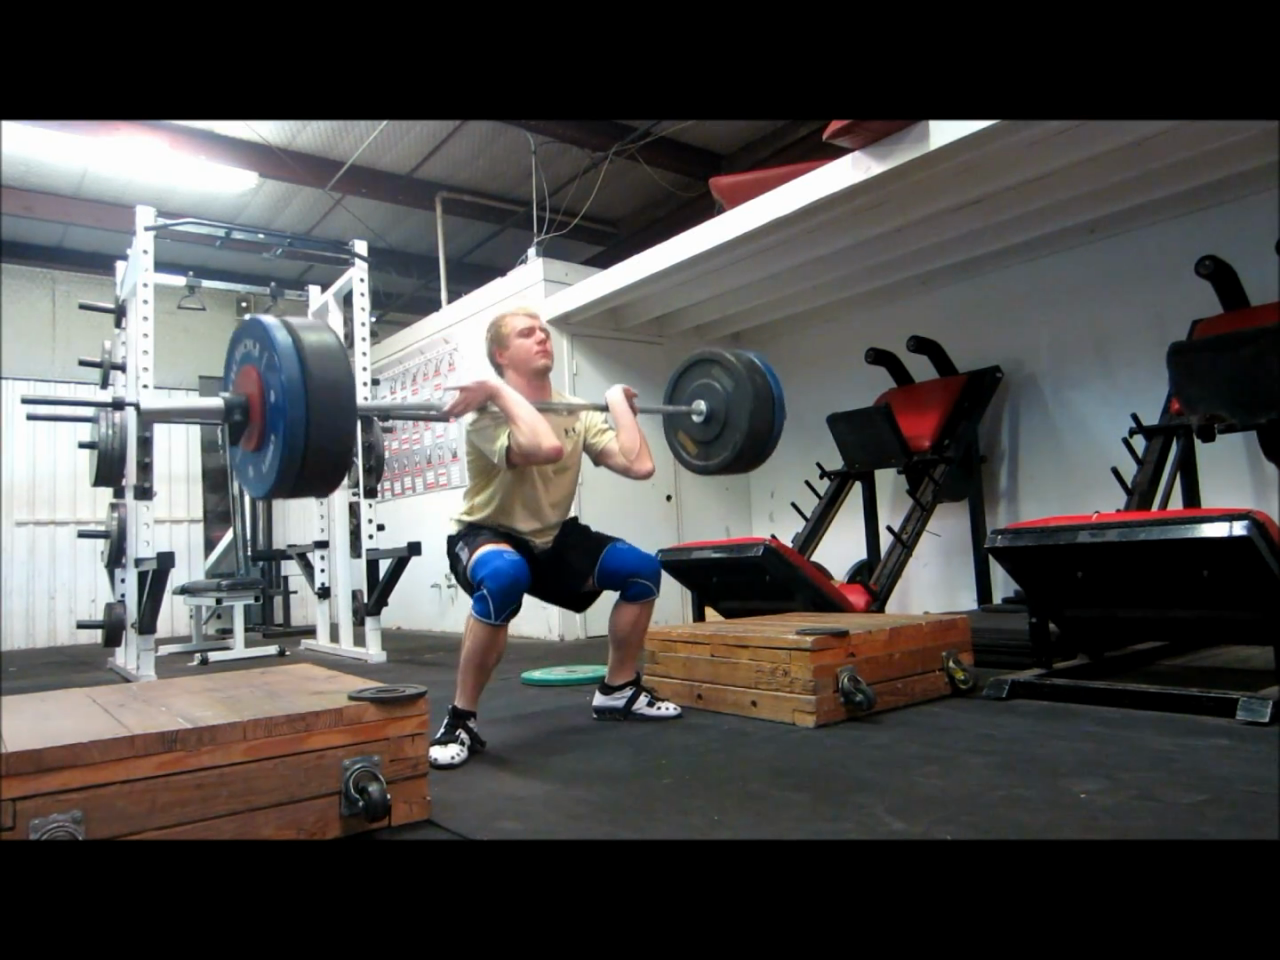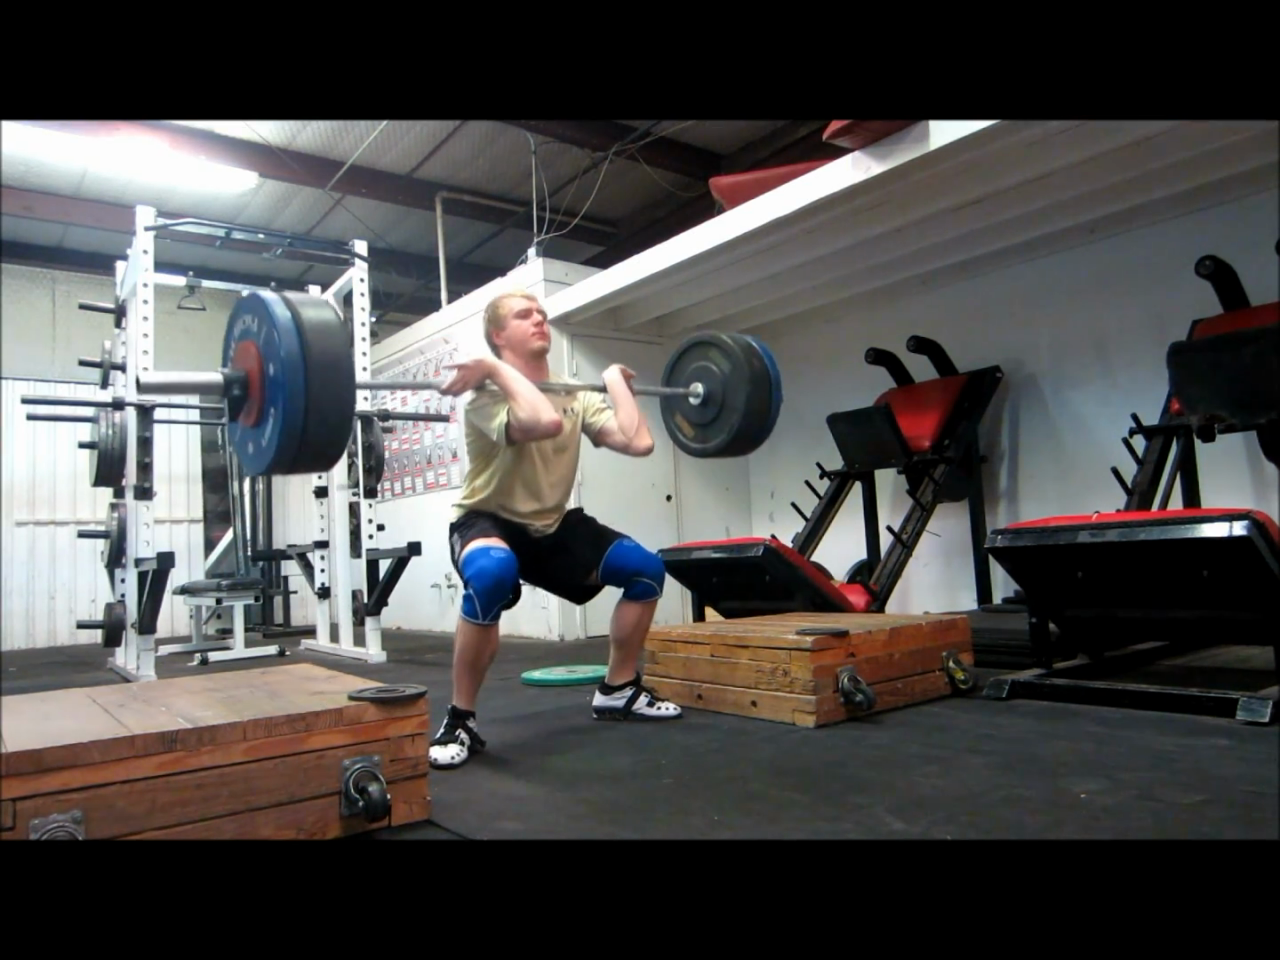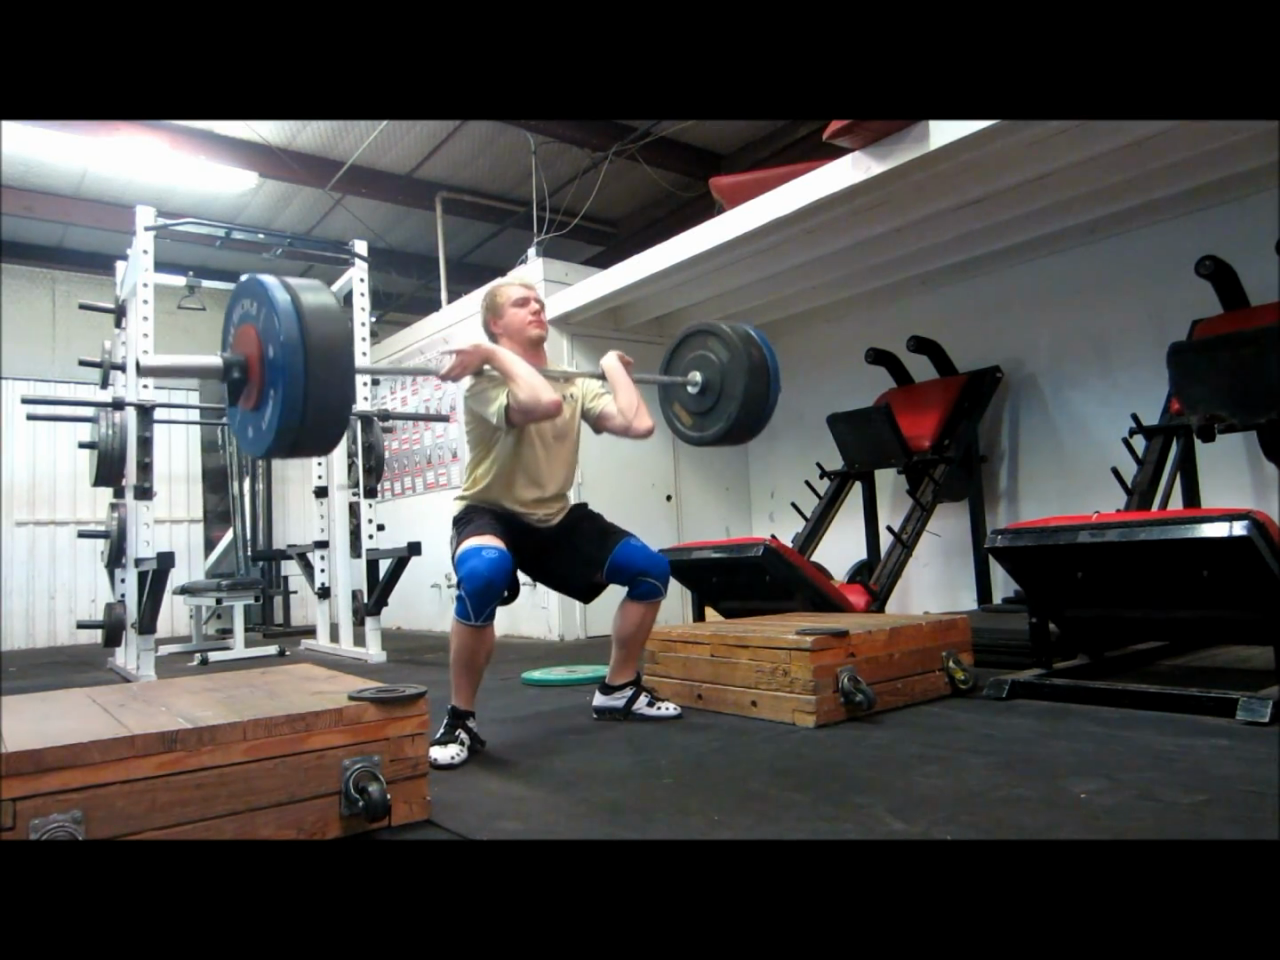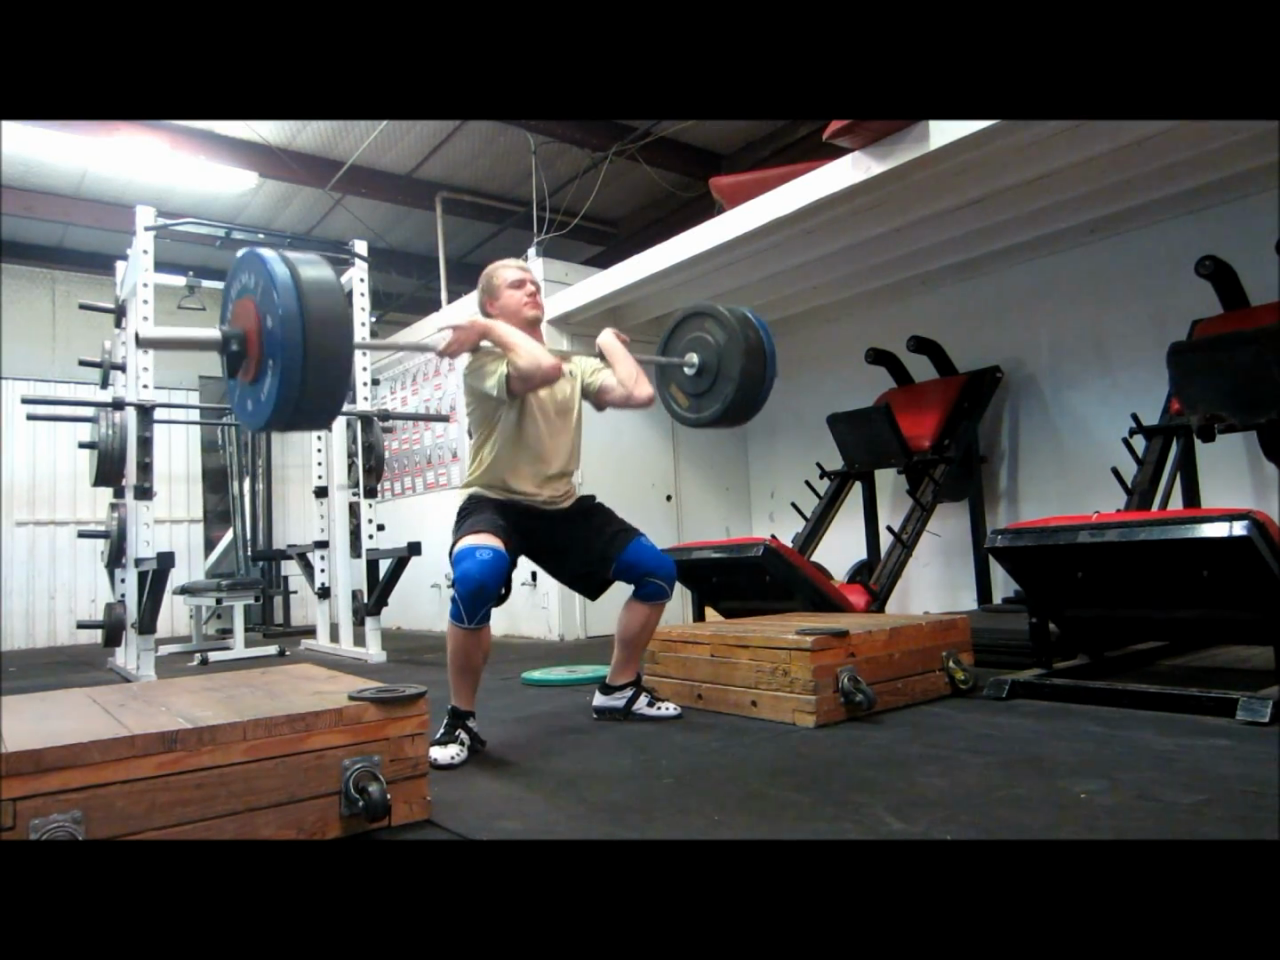
dt=0.1s
person 1, frame 1
left shoulder: (579, 414)
right shoulder: (491, 416)
left elbow: (640, 465)
right elbow: (546, 448)
left wrist: (618, 401)
right wrist: (498, 390)
left hip: (550, 537)
right hip: (488, 535)
left knee: (642, 571)
right knee: (505, 577)
left ankle: (618, 690)
right ankle: (461, 721)
person 1, frame 2
left shoulder: (577, 396)
right shoulder: (489, 397)
left elbow: (639, 443)
right elbow: (545, 422)
left wrist: (616, 381)
right wrist: (495, 368)
left hip: (552, 526)
right hip: (488, 523)
left knee: (645, 569)
right knee: (492, 575)
left ankle: (619, 689)
right ankle: (460, 721)
person 1, frame 3
left shoulder: (577, 385)
right shoulder: (487, 384)
left elbow: (639, 424)
right elbow: (543, 404)
left wrist: (613, 368)
right wrist: (493, 352)
left hip: (555, 517)
right hip: (490, 514)
left knee: (650, 570)
right knee: (481, 579)
left ankle: (618, 690)
right ankle: (460, 722)
person 1, frame 4
left shoulder: (576, 364)
right shoulder: (487, 362)
left elbow: (639, 393)
right elbow: (544, 368)
left wrist: (610, 344)
right wrist: (489, 328)
left hip: (562, 505)
right hip: (495, 504)
left knee: (657, 570)
right knee: (476, 579)
left ankle: (619, 689)
right ankle: (460, 721)
